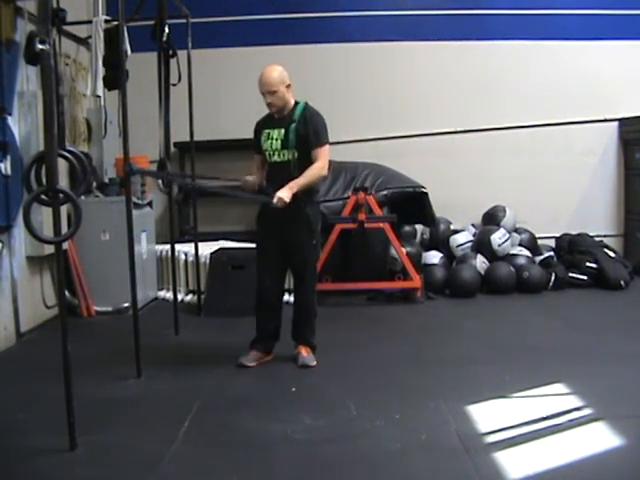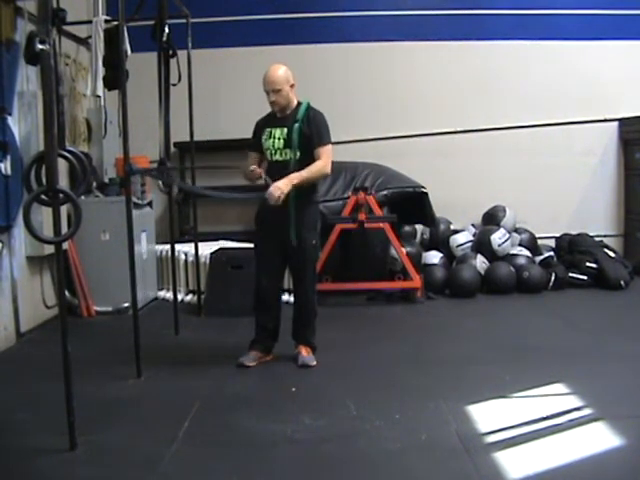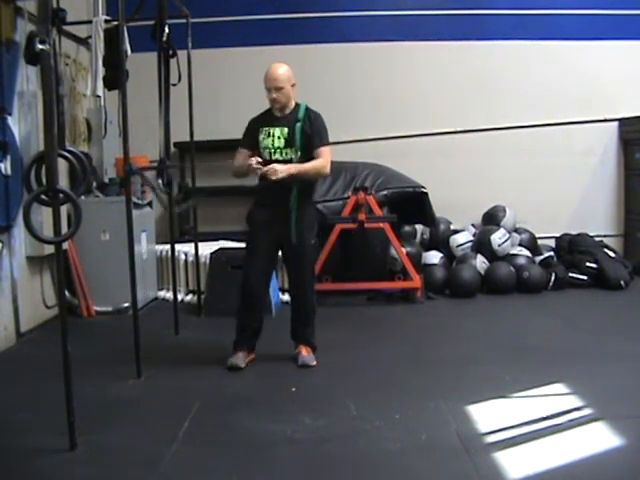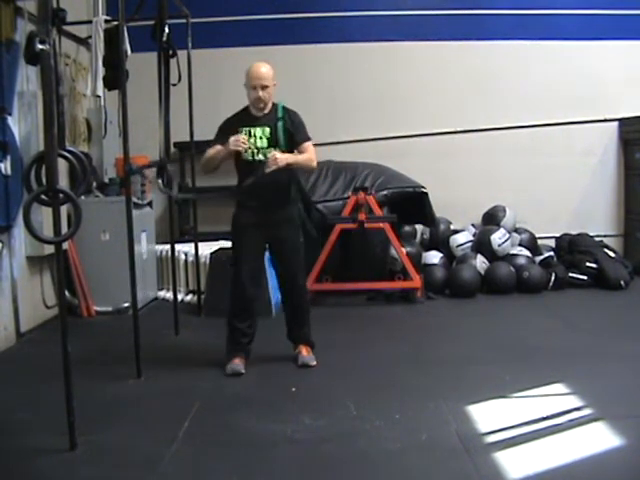
dt=0.3s
person 1, frame 1
left shoulder: (309, 118)
right shoulder: (262, 125)
left elbow: (322, 166)
left wrist: (291, 188)
right wrist: (253, 180)
left hip: (302, 212)
right hip: (271, 213)
left knee: (304, 281)
right knee: (267, 283)
left ankle: (305, 344)
right ankle: (263, 345)
person 1, frame 2
left shoulder: (312, 119)
right shoulder: (263, 125)
left elbow: (324, 165)
right elbow: (254, 164)
left wrist: (289, 181)
right wrist: (253, 172)
left hip: (302, 212)
right hip: (269, 212)
left knee: (304, 281)
right knee: (265, 282)
left ankle: (305, 344)
right ankle: (262, 345)
person 1, frame 3
left shoulder: (310, 120)
right shoulder: (257, 124)
left elbow: (325, 166)
right elbow: (236, 168)
left wrist: (290, 169)
right wrist: (248, 165)
left hip: (299, 213)
right hip: (264, 212)
left knee: (302, 282)
right knee: (254, 280)
left ankle: (304, 344)
right ankle: (244, 346)
person 1, frame 4
left shoulder: (289, 118)
right shoulder: (233, 123)
left elbow: (311, 159)
right elbow: (206, 166)
left wrist: (286, 158)
right wrist: (226, 149)
left hip: (284, 213)
right hip: (248, 215)
left knee: (294, 282)
right knee: (243, 284)
left ankle: (302, 344)
right ankle: (238, 351)
